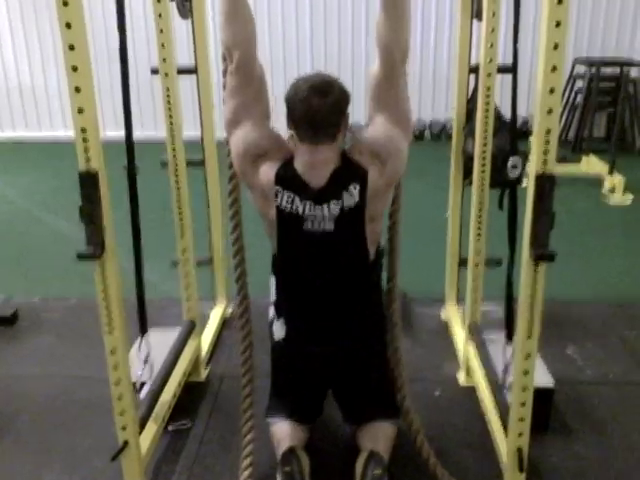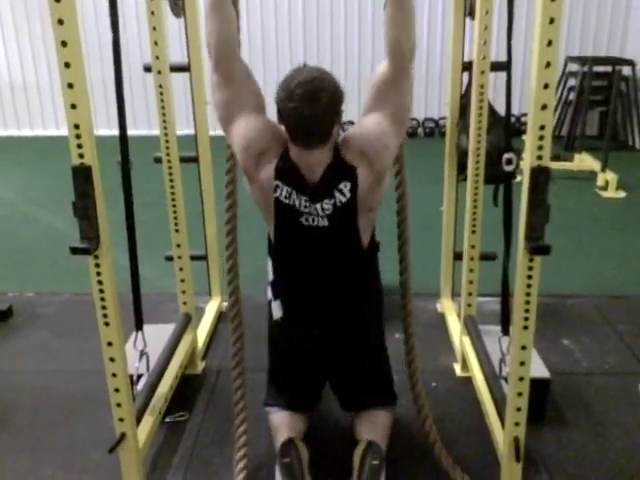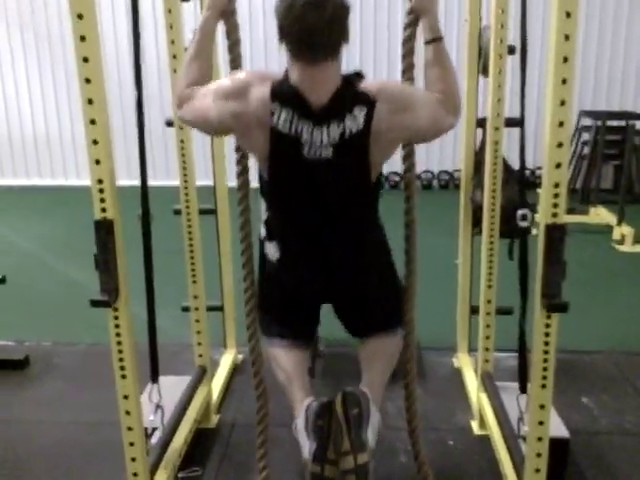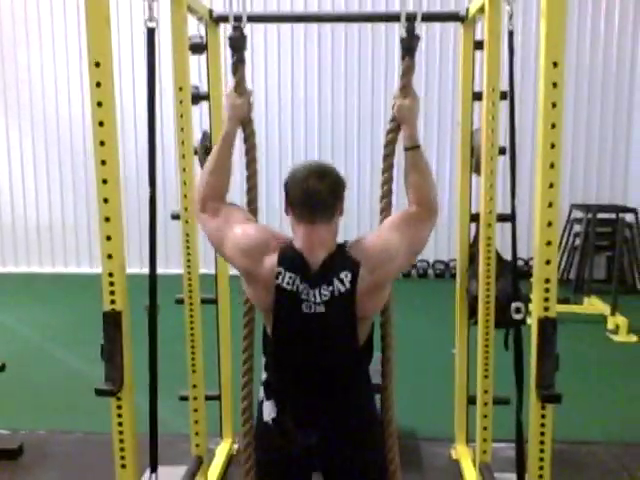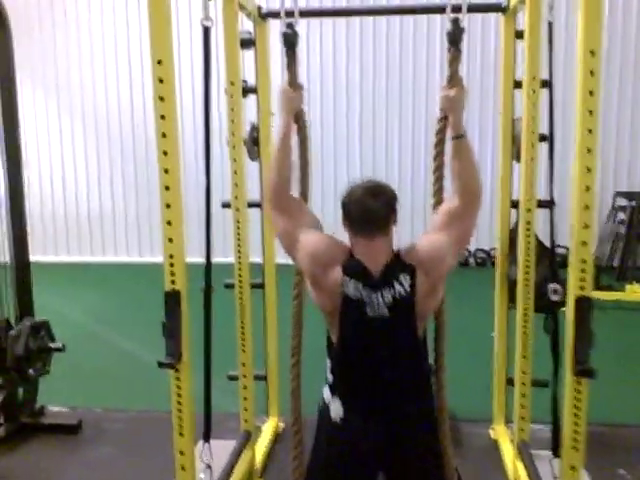
dt=0.7s
person 1, frame 1
left shoulder: (263, 172)
right shoulder: (374, 171)
left elbow: (240, 62)
right elbow: (392, 62)
left hip: (294, 334)
right hip: (360, 335)
left knee: (287, 413)
right knee: (377, 415)
person 1, frame 2
left shoulder: (261, 160)
right shoulder: (367, 160)
left elbow: (225, 62)
right elbow: (398, 62)
left hip: (291, 318)
right hip: (357, 317)
left knee: (285, 402)
right knee: (374, 401)
person 1, frame 3
left shoulder: (250, 102)
right shoulder: (384, 104)
left elbow: (185, 98)
right elbow: (448, 110)
left hip: (287, 255)
right hip: (360, 255)
left knee: (283, 334)
right knee: (384, 327)
left ankle: (305, 409)
right ankle: (367, 403)
person 1, frame 4
left shoulder: (261, 261)
right shoulder: (371, 266)
left elbow: (207, 205)
right elbow: (426, 209)
left wrist: (230, 126)
right wrist: (410, 130)
left hip: (283, 421)
right hip: (350, 421)
person 1, frame 5
left shoulder: (326, 272)
right shoulder: (424, 271)
left elbow: (279, 200)
right elbow: (468, 200)
left wrist: (287, 119)
right wrist: (456, 121)
left hip: (345, 417)
right hip: (410, 417)
